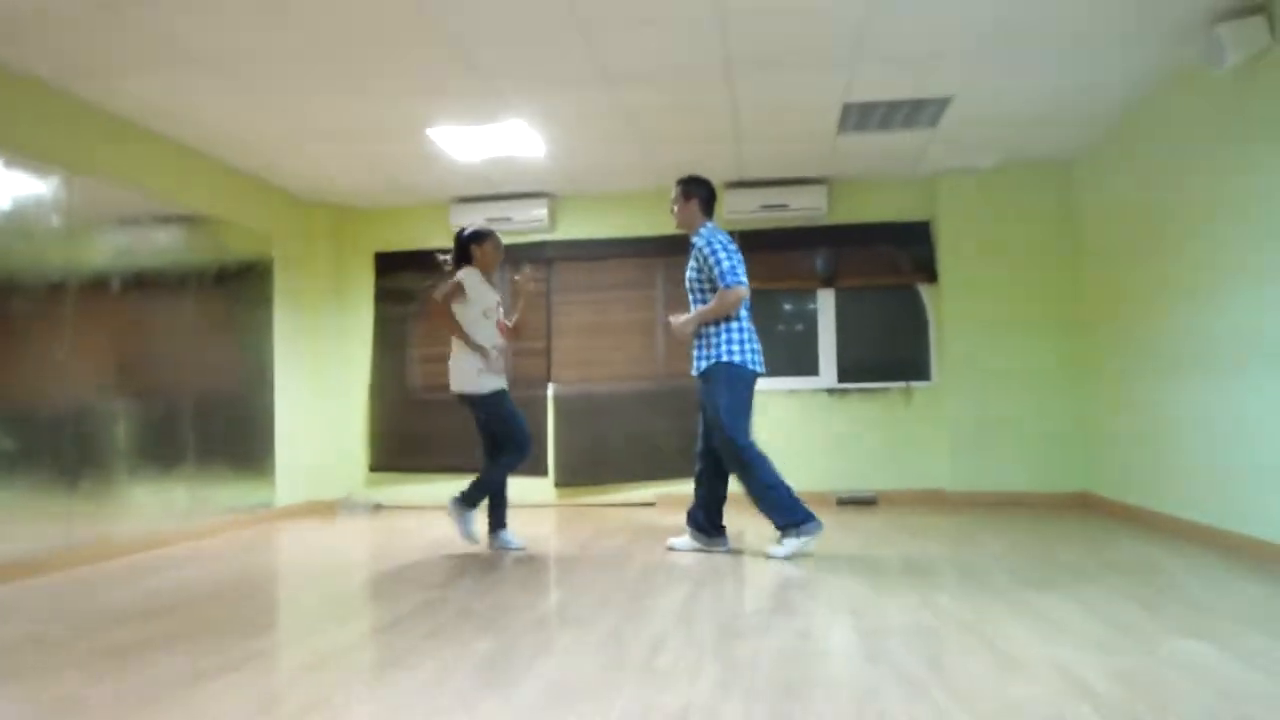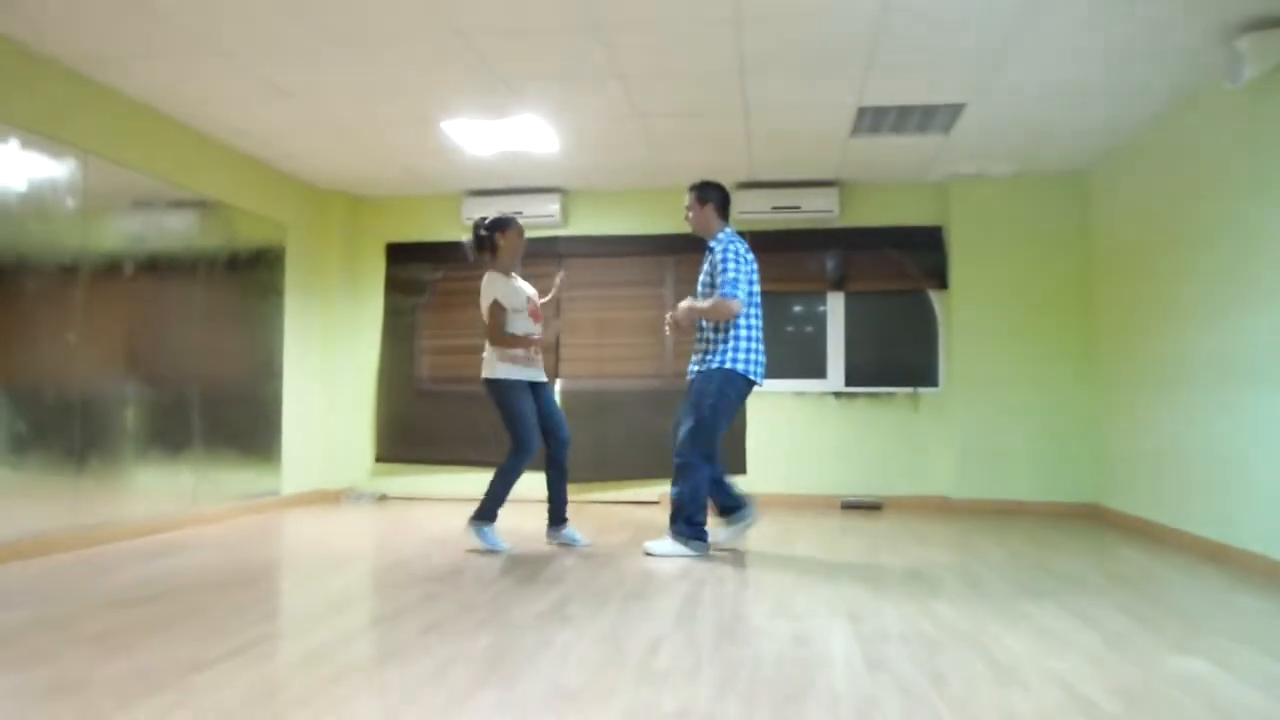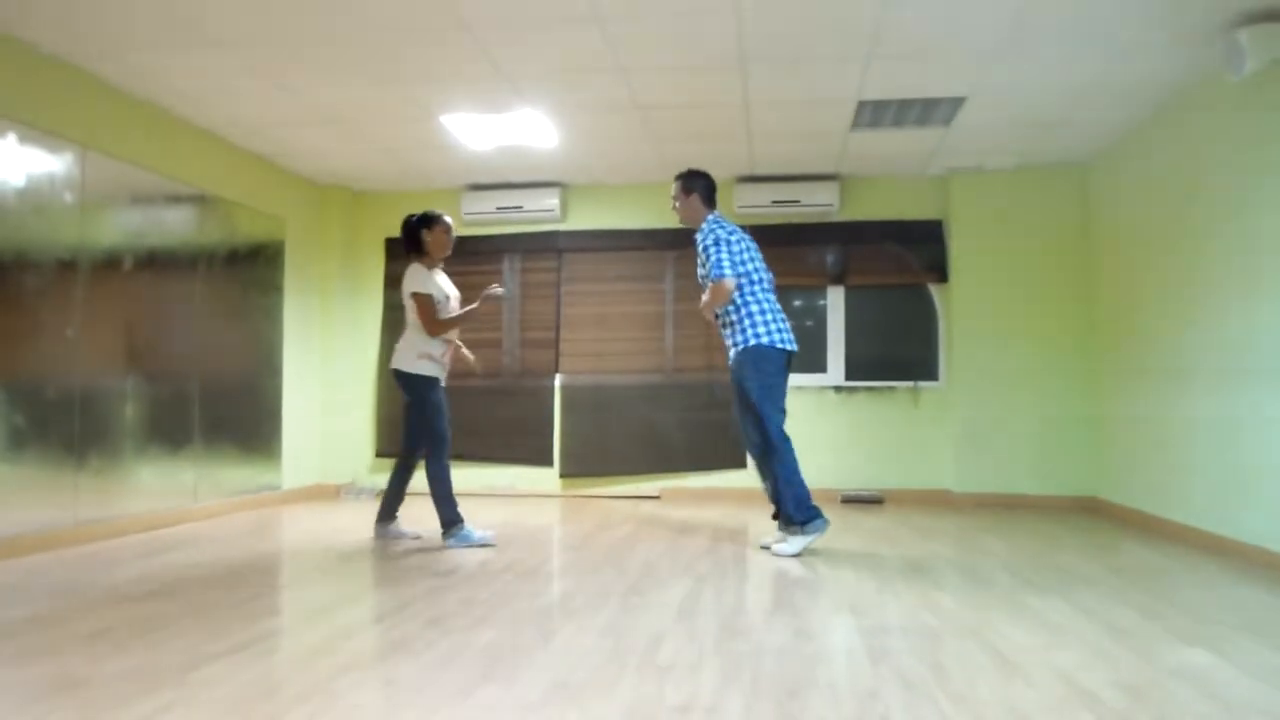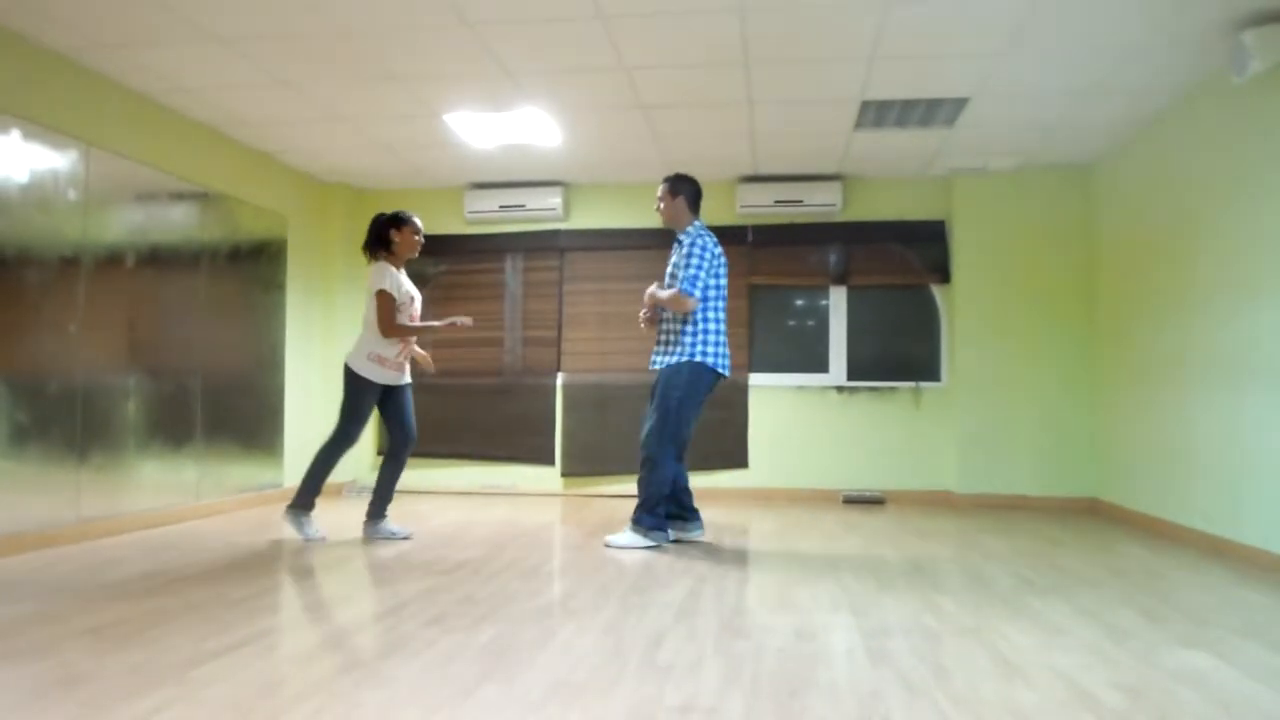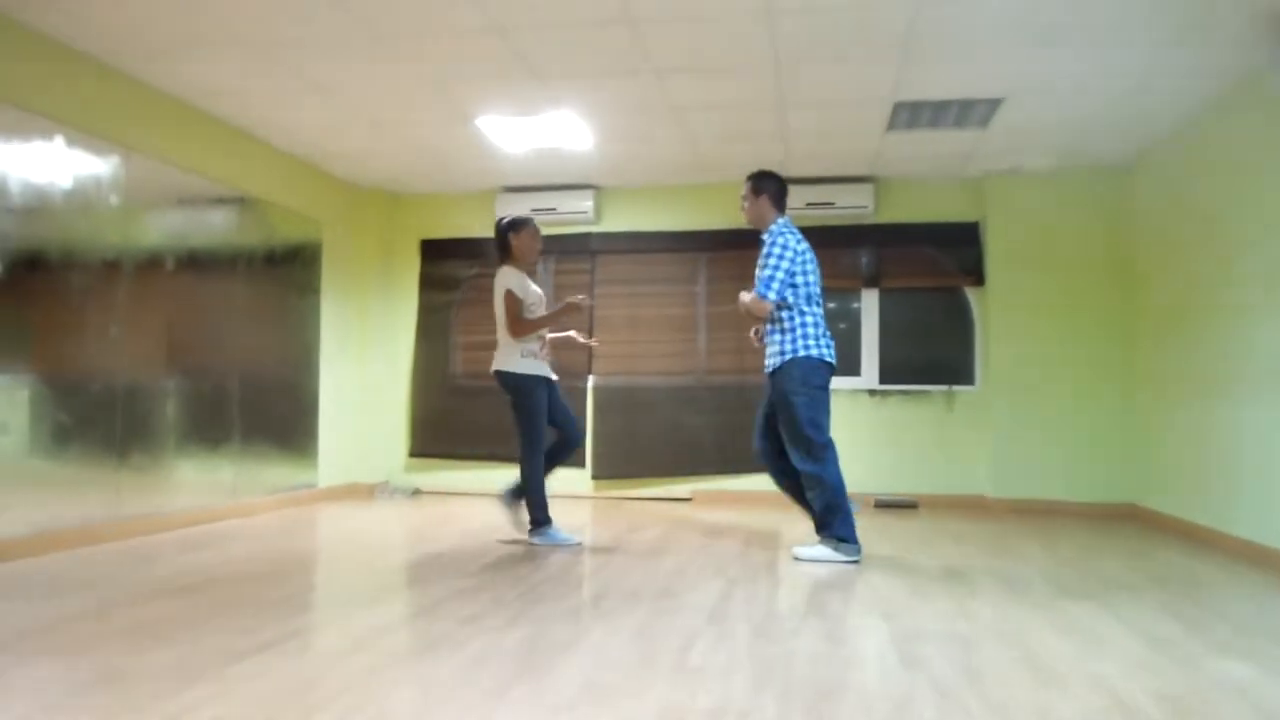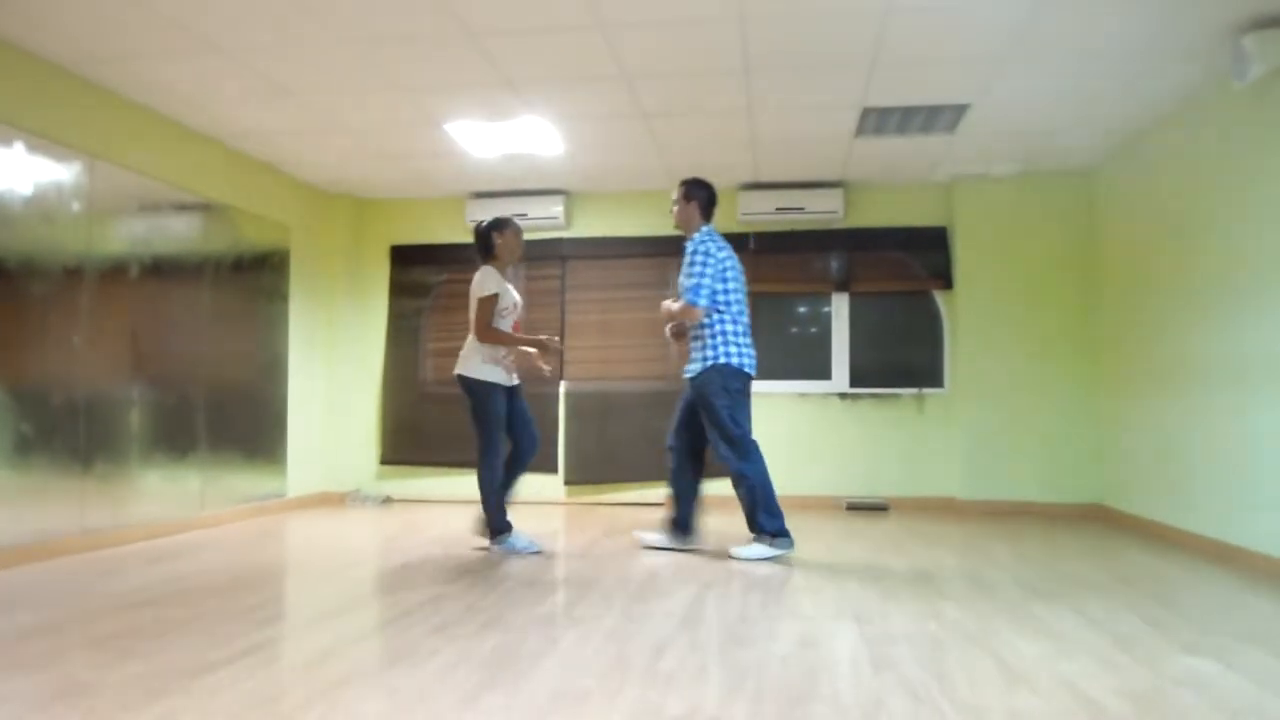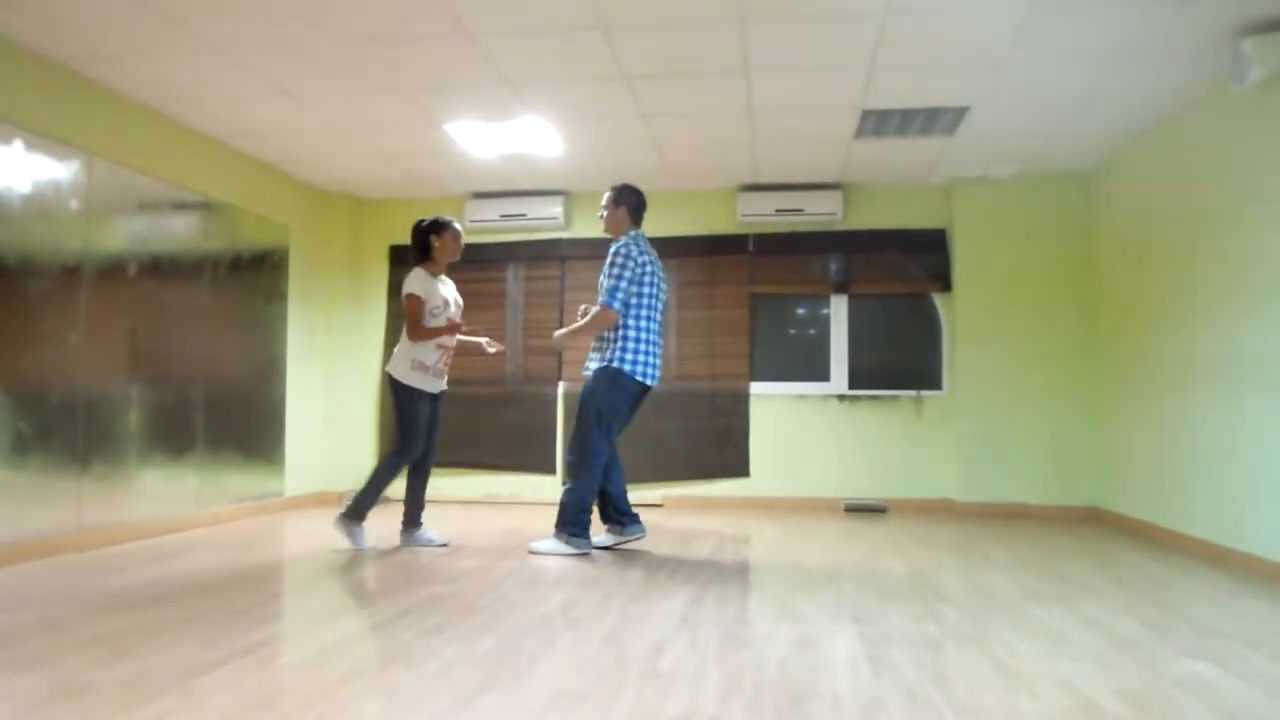
dt=0.7s
person 1, frame 1
left shoulder: (708, 242)
right shoulder: (713, 243)
left elbow: (735, 295)
left wrist: (691, 320)
right wrist: (695, 321)
left hip: (726, 359)
right hip: (720, 359)
left knee: (733, 447)
right knee: (712, 448)
left ankle: (799, 522)
right ankle: (706, 530)
person 1, frame 2
left shoulder: (729, 250)
right shoulder: (720, 250)
left elbow: (729, 306)
left wrist: (691, 307)
right wrist: (684, 317)
left hip: (728, 364)
right hip: (718, 364)
left knee: (693, 447)
right knee: (697, 446)
left ankle: (688, 535)
right ankle: (734, 510)
person 1, frame 3
left shoulder: (711, 235)
right shoulder: (732, 233)
left elbow: (724, 286)
left wrist: (707, 305)
right wrist: (715, 304)
left hip: (756, 343)
right hip: (770, 340)
left knee: (762, 432)
right knee: (765, 431)
left ankle: (803, 515)
right ankle: (798, 519)
person 1, frame 4
left shoulder: (698, 243)
right shoulder: (688, 244)
left elbow: (685, 301)
left wrist: (654, 295)
right wrist: (657, 315)
left hip: (694, 358)
right hip: (680, 358)
left knee: (660, 440)
right knee: (663, 439)
left ankle: (649, 526)
right ankle: (682, 518)
person 1, frame 5
left shoulder: (779, 241)
right shoulder: (784, 239)
left elbow: (762, 304)
left wrist: (743, 298)
right wrist: (764, 329)
left hip: (798, 358)
right hip: (791, 358)
left knee: (809, 446)
right knee: (770, 445)
left ankle: (838, 538)
right ankle: (830, 518)
person 1, frame 6
left shoulder: (701, 248)
right shoulder: (714, 247)
left elbow: (692, 311)
left wrist: (669, 309)
right wrist: (683, 327)
left hip: (719, 363)
right hip: (714, 364)
left knee: (736, 449)
right knee: (683, 444)
left ankle: (772, 534)
right ankle: (680, 529)
person 1, frame 7
left shoulder: (625, 250)
right shoulder: (645, 253)
left elbow: (608, 314)
left wrist: (568, 333)
right wrist: (593, 315)
left hip: (618, 366)
right hip: (637, 366)
left knee: (586, 449)
right knee: (600, 446)
left ankle: (572, 534)
right ankle: (623, 522)
person 2, frame 1
left shoulder: (484, 289)
right shoulder: (468, 277)
left elbow: (504, 330)
right elbow: (441, 300)
left wrist: (520, 295)
right wrist: (472, 345)
left hip: (486, 381)
right hip: (477, 382)
left knee: (498, 452)
right knee: (520, 444)
left ankle: (497, 529)
right ankle: (464, 503)
person 2, frame 2
left shoulder: (513, 277)
right shoulder: (494, 282)
right elbow: (496, 338)
left wrist: (552, 295)
right wrist: (539, 340)
left hip: (532, 374)
right hip: (506, 375)
left knee: (559, 441)
right knee: (525, 447)
left ankle: (558, 524)
right ankle: (483, 519)
person 2, frame 3
left shoulder: (438, 275)
right shoulder: (418, 275)
right elbow: (433, 326)
left wrist: (458, 347)
right wrist: (478, 304)
left hip: (431, 369)
right hip: (418, 368)
left knee: (415, 445)
right knee: (437, 442)
left ankle: (386, 520)
right ankle: (454, 527)
person 2, frame 4
left shoulder: (401, 275)
right shoulder: (384, 273)
right elbow: (387, 329)
left wrist: (414, 349)
right wrist: (441, 325)
left hip: (396, 375)
right hip: (369, 370)
left knee: (404, 440)
right knee: (344, 438)
left ankle: (376, 518)
right ankle: (300, 507)
person 2, frame 5
left shoulder: (521, 279)
right shoulder: (509, 276)
right elbow: (517, 329)
left wrist: (565, 336)
right wrist: (562, 311)
left hip: (537, 370)
right hip: (519, 370)
left knee: (572, 435)
right knee: (534, 444)
left ankle: (516, 494)
right ankle: (539, 526)
person 2, frame 6
left shoulder: (501, 281)
right shoulder: (489, 277)
right elbow: (483, 332)
left wrist: (527, 352)
right wrist: (530, 341)
left hip: (503, 377)
right hip: (482, 375)
left knee: (527, 442)
right knee: (493, 449)
left ankle: (492, 516)
right ankle: (499, 532)
person 2, frame 7
left shoulder: (448, 284)
right shoulder: (419, 279)
right elbow: (417, 330)
left wrist: (476, 340)
right wrist: (451, 327)
left hip: (435, 380)
right hip: (410, 377)
left knee: (424, 451)
right knee: (406, 450)
left ankle: (412, 526)
right ankle: (353, 517)
